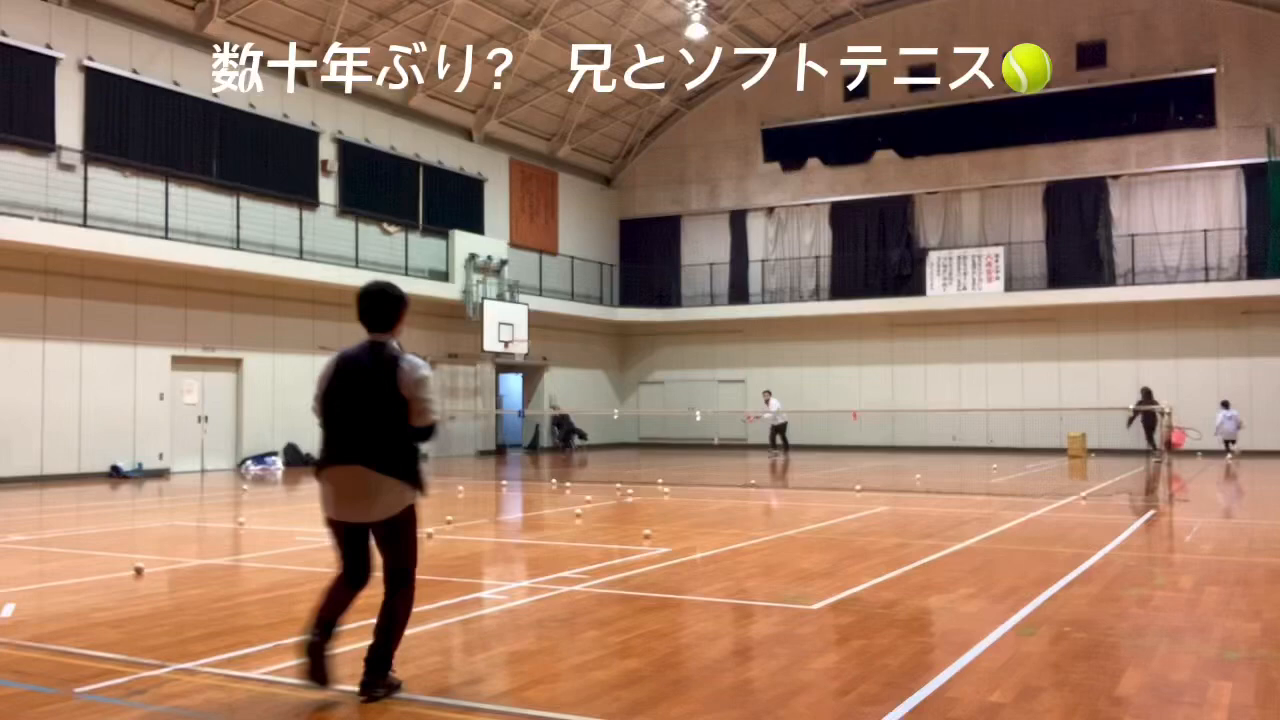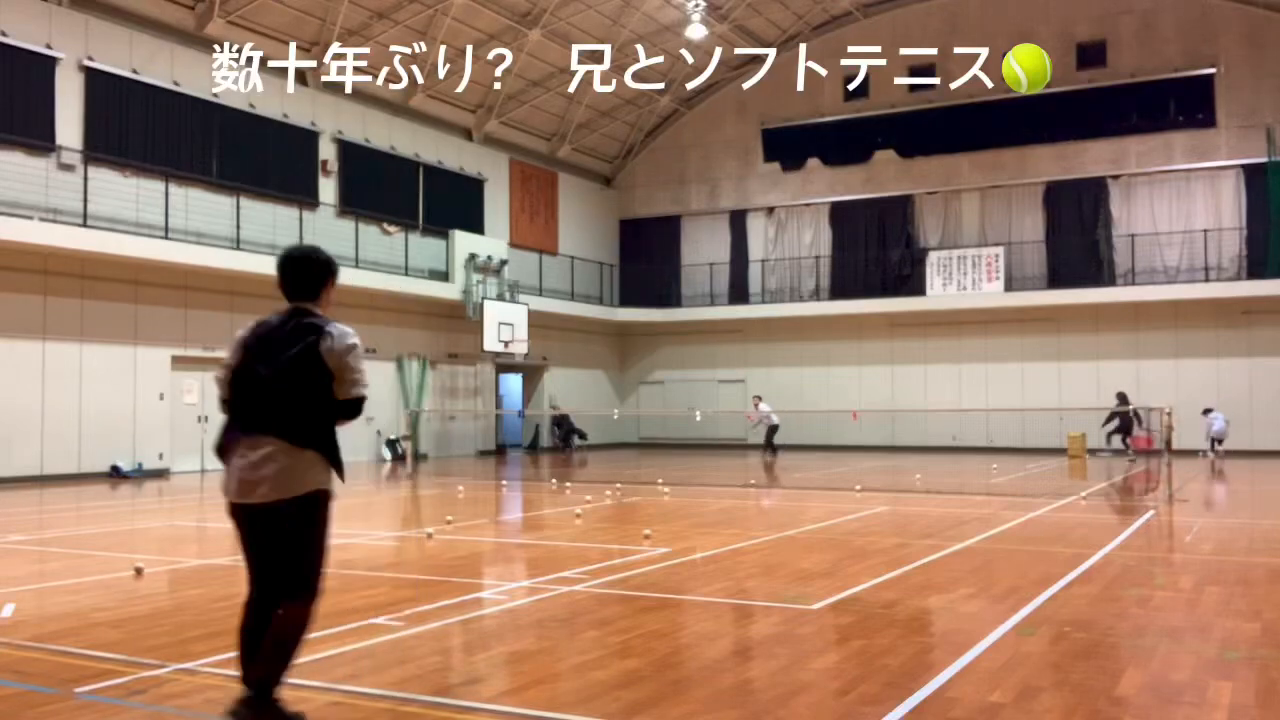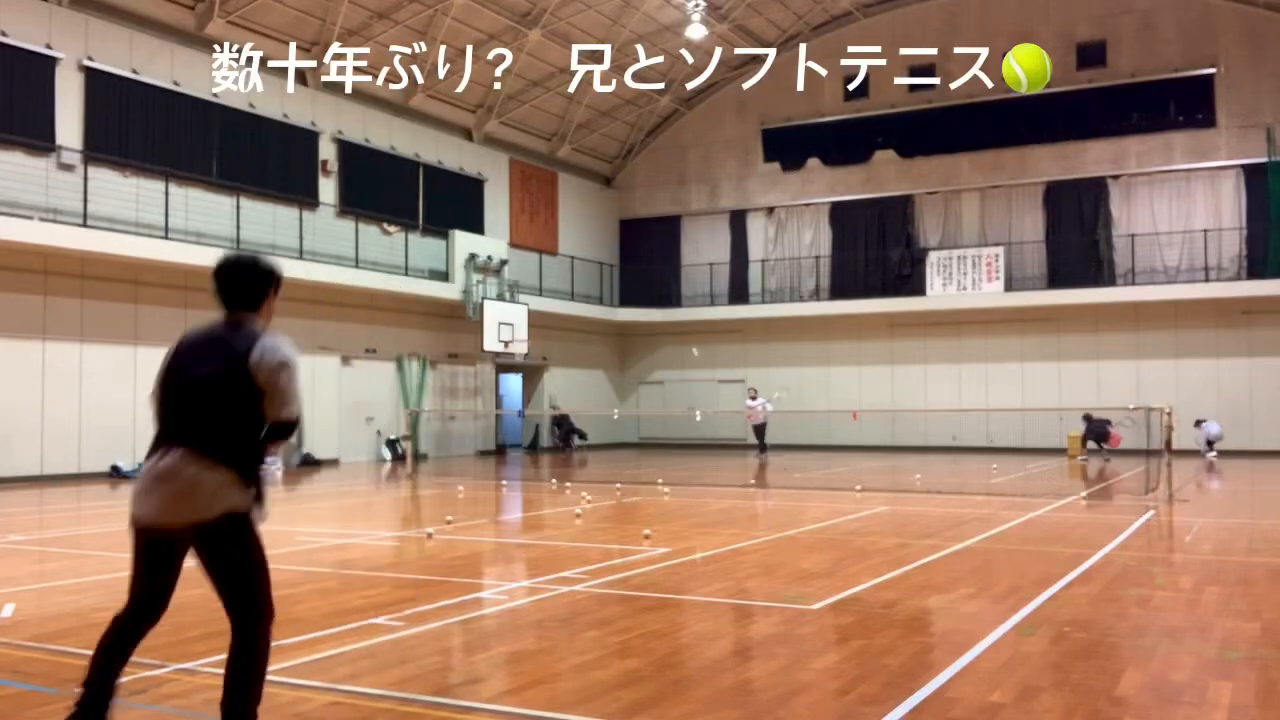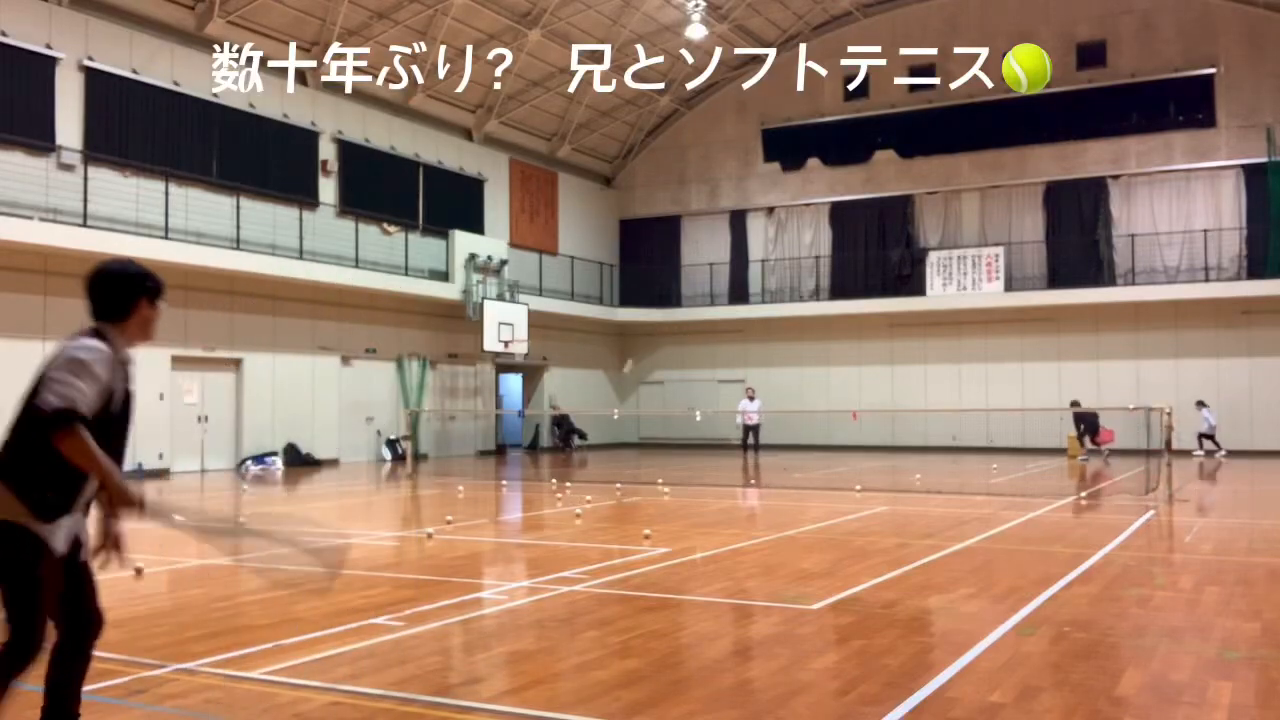
dt=0.5s
person 1, frame 1
left shoulder: (337, 364)
right shoulder: (409, 367)
left elbow: (324, 415)
right elbow: (423, 429)
left hip: (339, 485)
right hip: (389, 487)
left knee: (353, 573)
right knee: (399, 583)
left ankle: (319, 636)
right ankle: (375, 677)
person 1, frame 2
left shoulder: (252, 335)
right shoulder: (337, 337)
left elbow: (228, 398)
right elbow: (350, 406)
left hip: (244, 470)
right hip: (299, 472)
left knee: (264, 589)
right knee: (300, 593)
person 1, frame 3
left shoulder: (187, 344)
right shoulder: (272, 350)
left elbow: (167, 411)
right elbow: (283, 429)
left hip: (156, 490)
right hip: (216, 498)
left knee: (143, 607)
right knee: (252, 619)
person 1, frame 4
left shoulder: (110, 361)
right shoulder: (88, 354)
right elbow: (60, 423)
left wrist: (109, 518)
right wrist: (115, 486)
left hip: (55, 515)
left knee: (81, 626)
